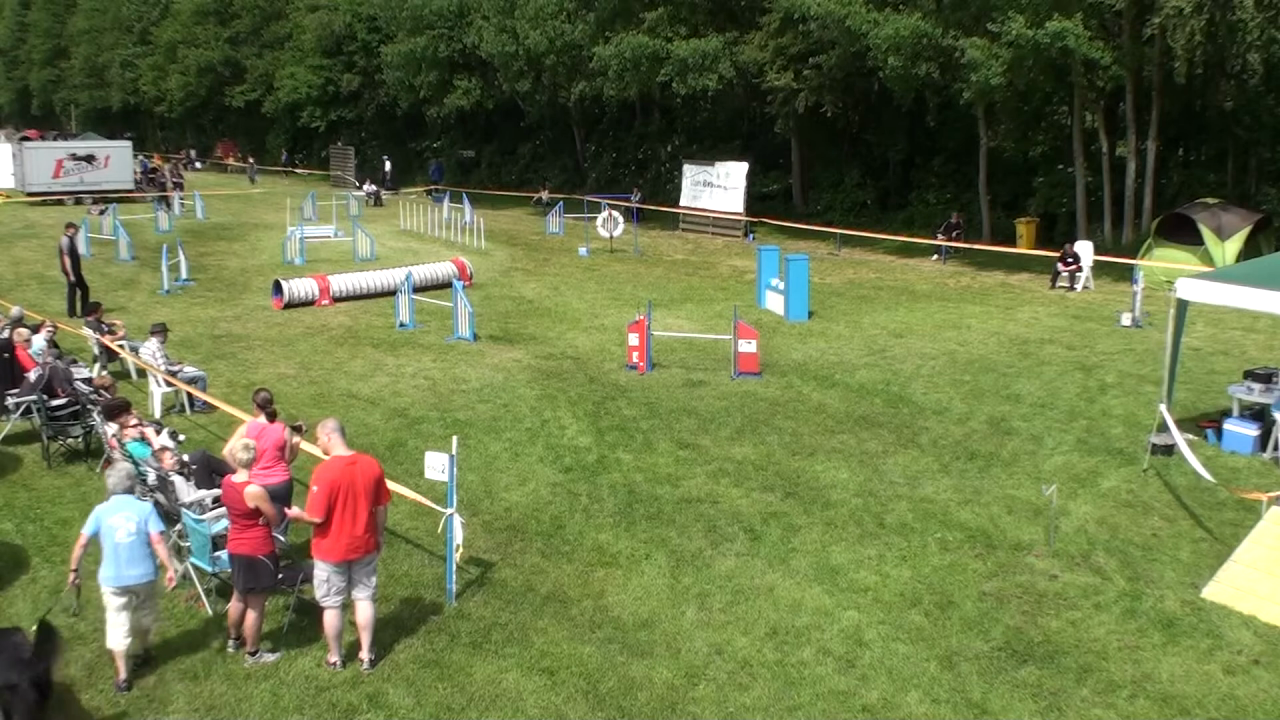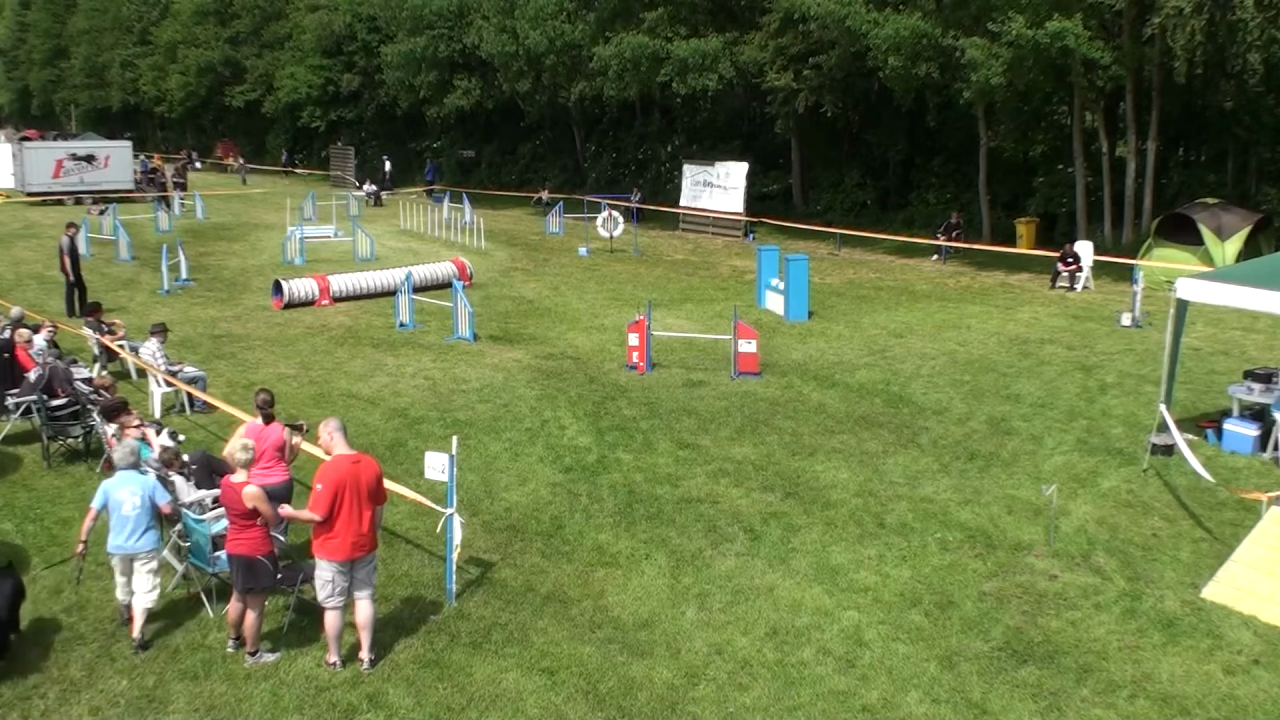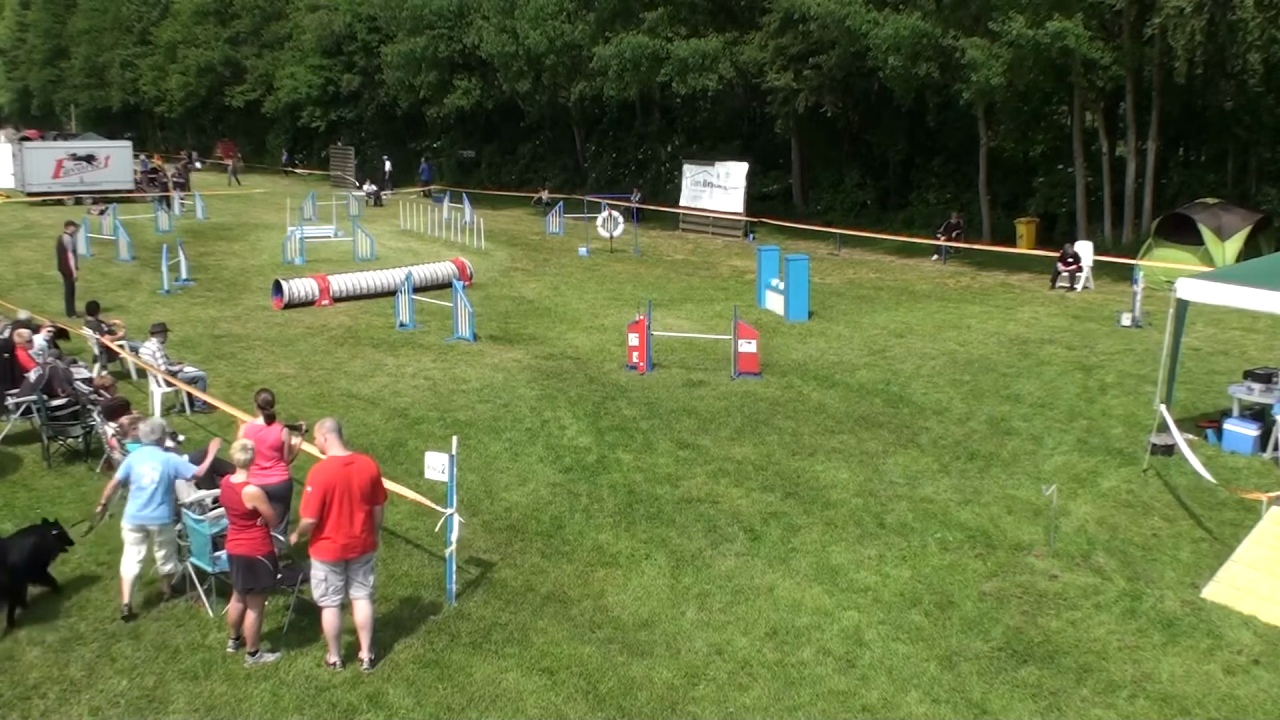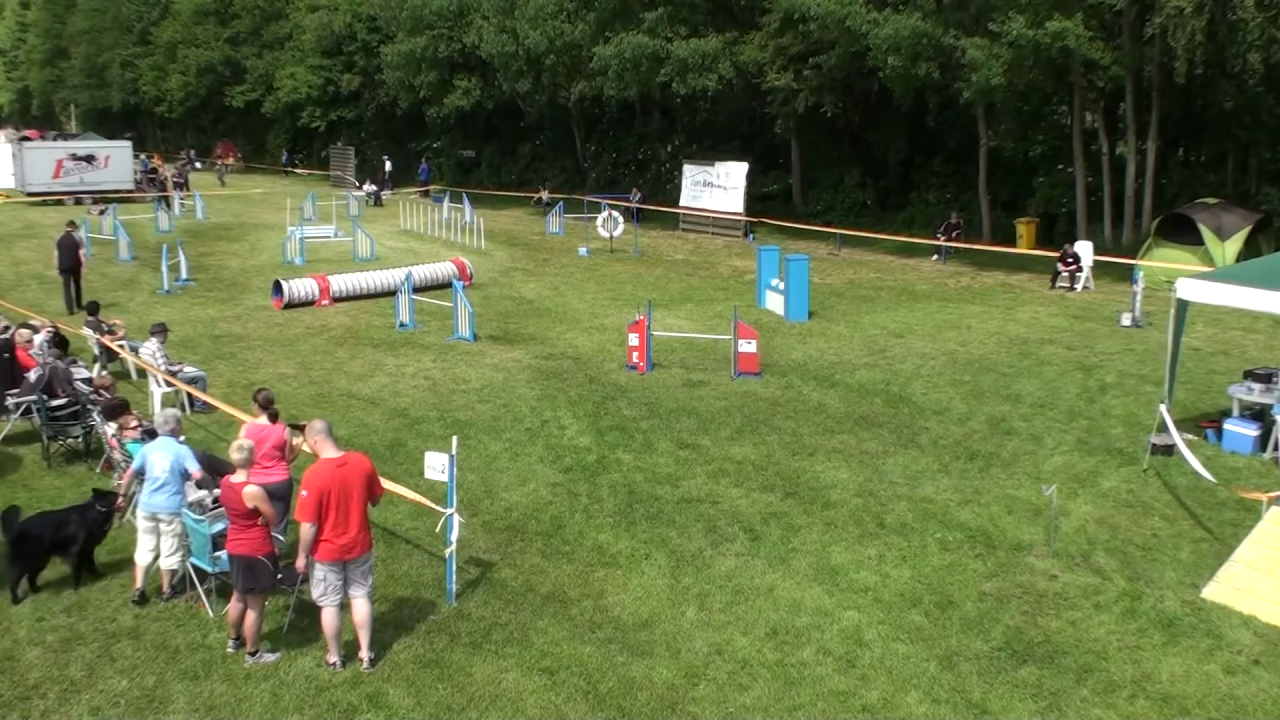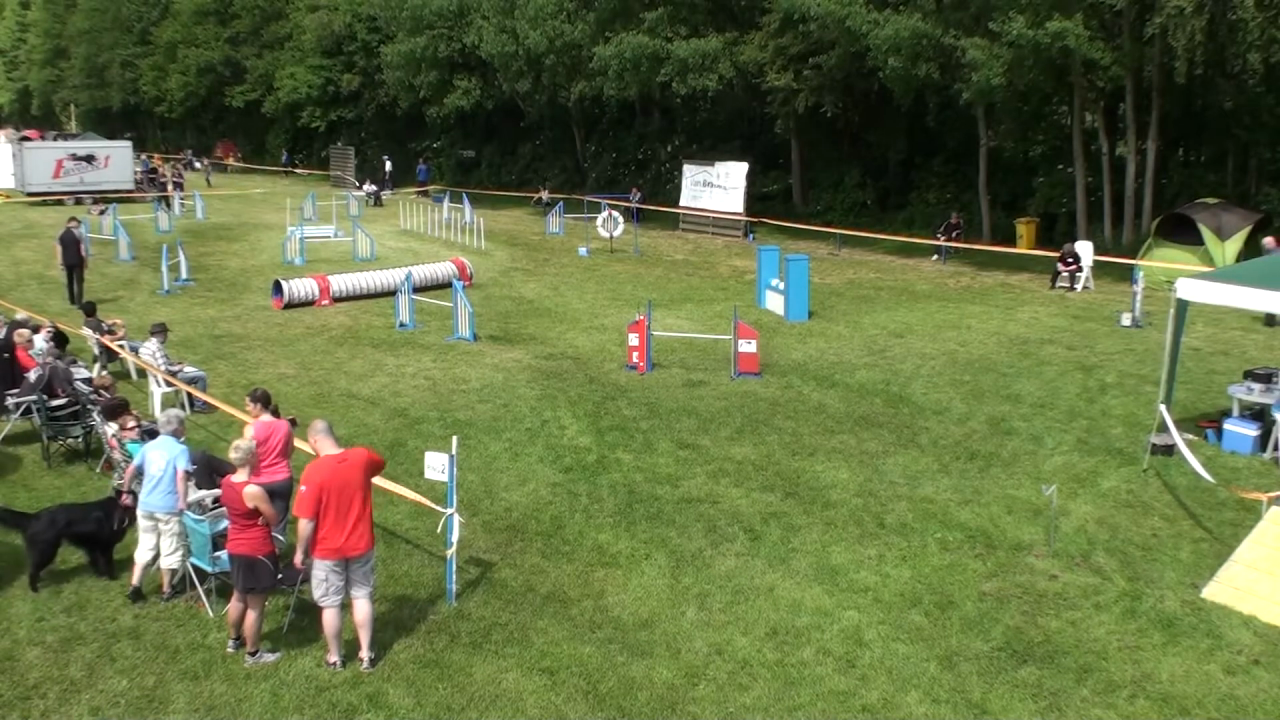
dt=0.7s
person 1, frame 1
left shoulder: (324, 471)
right shoulder: (371, 464)
left elbow: (316, 517)
right elbow: (381, 507)
left wrist: (298, 515)
right wrist: (379, 536)
left hip: (331, 550)
right hip: (364, 545)
left knee: (331, 604)
right knee: (364, 598)
left ankle: (335, 657)
right ankle: (366, 655)
person 1, frame 2
left shoulder: (329, 469)
right shoulder: (371, 464)
left elbow: (318, 515)
right elbow: (378, 507)
left wrist: (292, 513)
left hip: (334, 549)
right hip: (364, 545)
left knee: (333, 604)
right knee: (364, 597)
left ankle: (334, 657)
right ankle: (366, 655)
person 1, frame 3
left shoulder: (320, 472)
right shoulder: (369, 465)
left elbow: (311, 519)
right elbow: (378, 507)
left wrist: (297, 535)
right wrist: (374, 536)
left hip: (328, 549)
right hip: (362, 545)
left knee: (330, 604)
right knee: (362, 598)
left ankle: (334, 657)
right ankle: (366, 655)
person 1, frame 4
left shoulder: (314, 475)
right shoulder: (362, 462)
left elbow: (308, 523)
right elbow: (376, 498)
left wrist: (302, 555)
left hip: (327, 550)
right hip: (359, 545)
left knee: (329, 604)
right knee: (361, 597)
left ankle: (334, 657)
right ankle: (366, 654)
person 1, frame 5
left shoulder: (314, 471)
right shoulder: (362, 458)
left elbow: (306, 519)
right elbow: (379, 465)
left wrist: (300, 551)
left hip: (327, 549)
right hip: (361, 545)
left knee: (330, 604)
right knee: (362, 597)
left ankle: (335, 657)
right ankle: (366, 654)
person 2, frame 1
left shoulder: (226, 482)
right shoulder: (255, 490)
right elbow: (276, 519)
left hip: (235, 547)
right hip: (257, 552)
left knee: (239, 597)
right knee: (255, 606)
left ankle: (233, 640)
right ankle: (252, 654)
person 2, frame 2
left shoulder: (225, 482)
right shoulder: (253, 491)
right elbow: (274, 519)
left hip: (234, 547)
right hip: (256, 553)
left knee: (239, 596)
right knee: (255, 606)
left ankle: (233, 639)
right ankle: (253, 654)
person 2, frame 3
left shoulder: (225, 483)
right shoulder: (252, 491)
right elbow: (273, 520)
left hip: (234, 547)
right hip: (255, 553)
left knee: (238, 596)
right knee: (255, 605)
left ankle: (233, 640)
right ankle: (252, 654)
person 2, frame 4
left shoulder: (225, 483)
right shoulder: (253, 491)
right elbow: (274, 519)
left hip: (234, 547)
right hip: (256, 552)
left knee: (239, 596)
right knee: (255, 605)
left ankle: (233, 640)
right ankle: (253, 654)
person 2, frame 5
left shoulder: (226, 482)
right shoulder: (254, 491)
right elbow: (275, 520)
left hip: (235, 547)
right hip: (256, 552)
left knee: (239, 596)
right knee: (255, 606)
left ankle: (234, 640)
right ankle: (252, 654)
person 3, frame 1
left shoulder: (101, 510)
right shoulder: (146, 508)
left elbow: (82, 543)
right elbow: (157, 540)
left wrist: (74, 570)
right wrist: (169, 567)
left hip: (113, 579)
right hip: (143, 575)
left knee: (118, 626)
right knee: (146, 613)
left ankle: (123, 677)
right ankle: (144, 652)
person 3, frame 2
left shoulder: (107, 485)
right shoulder: (150, 482)
left elbow: (92, 516)
right elbow: (167, 510)
left wrist: (83, 541)
right wrist: (172, 515)
left hip: (118, 546)
right hip: (146, 546)
left knee: (123, 585)
right knee: (144, 590)
left ankle: (126, 615)
right ankle: (137, 636)
person 3, frame 3
left shoulder: (132, 458)
right shoulder: (170, 460)
left elbow: (113, 484)
right elbow: (198, 472)
left wrist: (102, 505)
right wrist: (211, 453)
left hip: (133, 518)
right hip: (160, 519)
left knee: (130, 560)
right knee: (164, 556)
left ankle: (126, 603)
right ankle: (167, 590)
person 3, frame 4
left shoulder: (147, 448)
right shoulder: (181, 450)
left elbow: (129, 475)
right elbow: (197, 475)
left wrist: (122, 496)
left hip: (146, 506)
right hip: (170, 509)
left knee: (145, 548)
right knee: (170, 551)
left ankle: (138, 590)
right ankle: (167, 591)
person 3, frame 5
left shoulder: (149, 446)
right shoulder: (180, 449)
left elbow: (130, 471)
right elbow: (181, 476)
left wrist: (126, 492)
right wrist: (183, 501)
left hip: (145, 505)
right hip: (168, 508)
left knee: (145, 546)
right knee: (170, 549)
left ankle: (135, 585)
right ankle: (167, 590)
